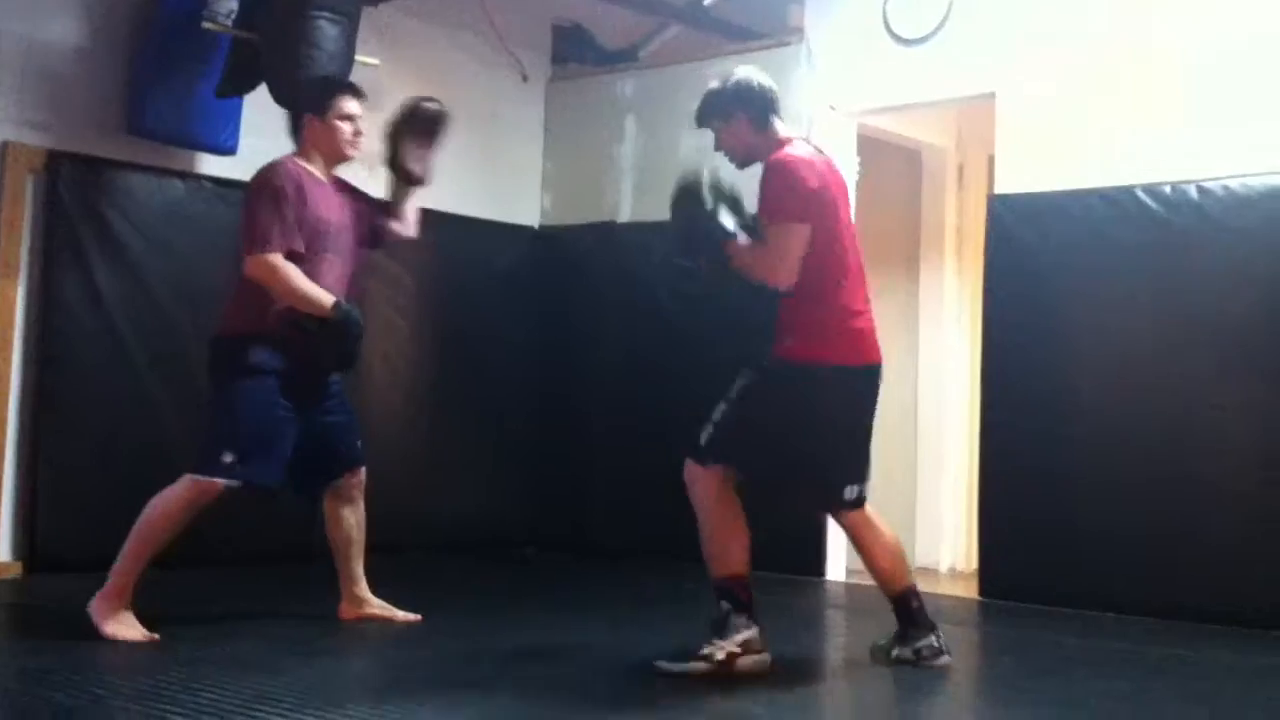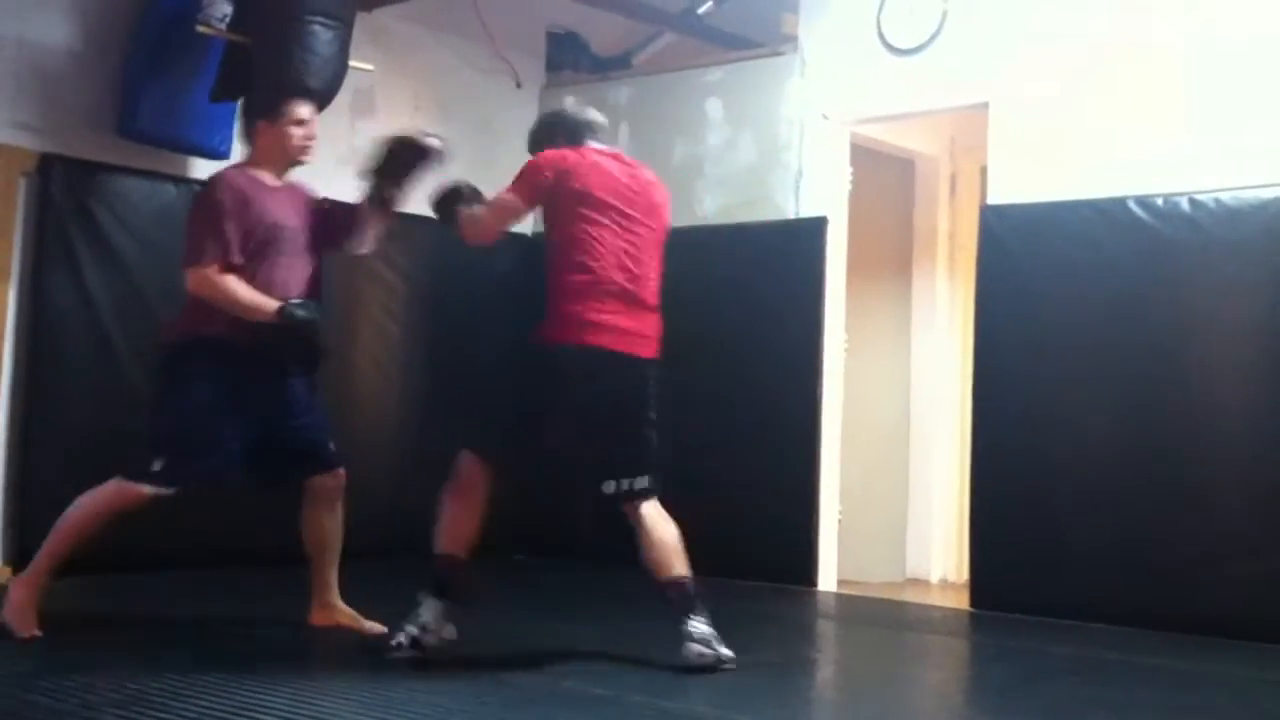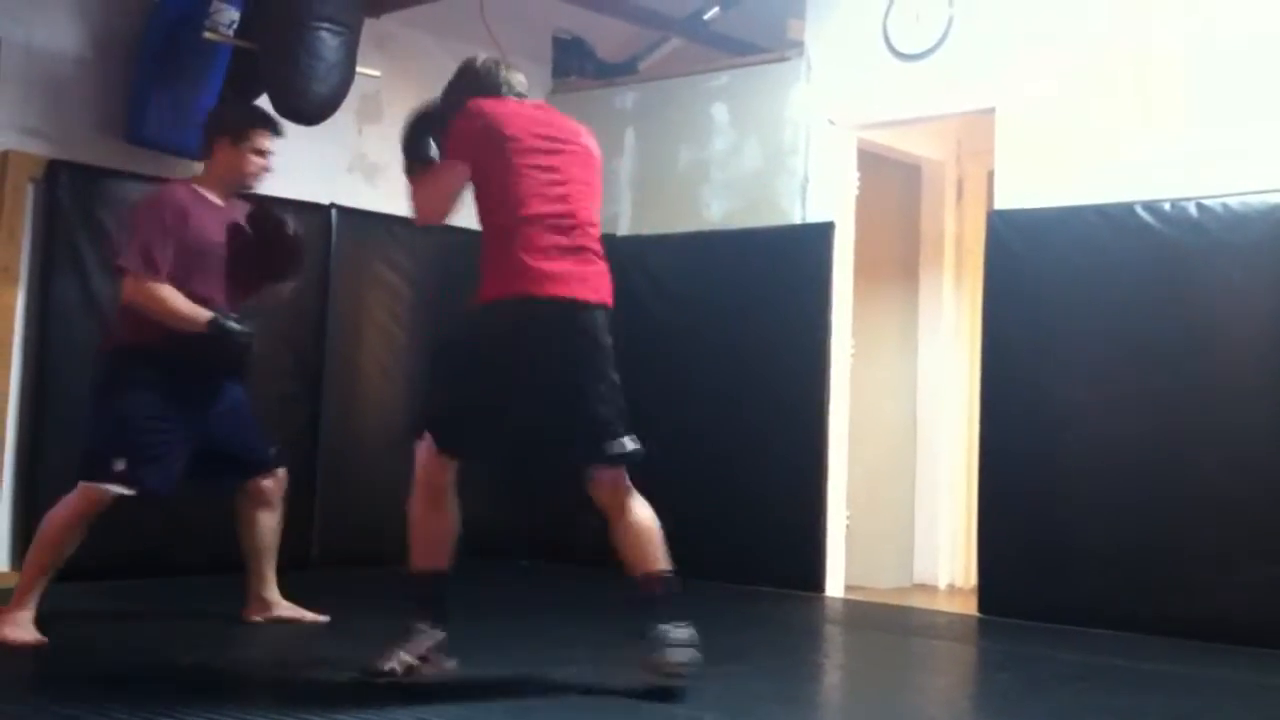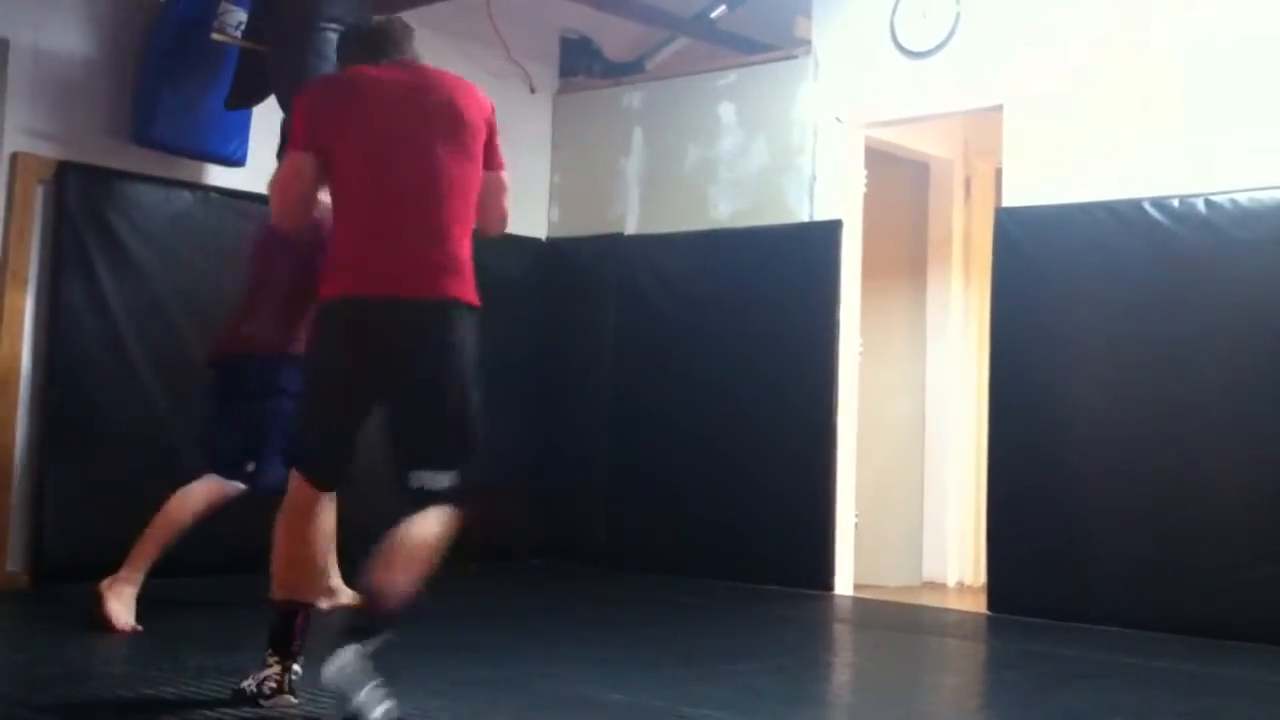
dt=0.7s
person 1, frame 1
left shoulder: (785, 167)
right shoulder: (813, 162)
left elbow: (779, 272)
left wrist: (728, 239)
right wrist: (744, 237)
left hip: (812, 360)
right hip: (854, 358)
left knee: (704, 472)
right knee: (847, 506)
left ankle: (739, 627)
right ankle: (920, 631)
person 1, frame 2
left shoulder: (555, 165)
right shoulder: (653, 188)
left elbow: (481, 232)
left wrist: (459, 209)
left hip: (572, 348)
right hip: (637, 355)
left knee: (473, 472)
right knee: (641, 502)
left ankle: (436, 609)
right ankle: (695, 624)
person 1, frame 3
left shoulder: (476, 116)
right shoulder: (579, 134)
left elbow: (429, 210)
left wrist: (421, 166)
left hip: (515, 307)
right hip: (586, 309)
left knee: (434, 459)
right knee: (610, 482)
left ankle: (429, 630)
right ankle: (668, 627)
person 1, frame 4
left shoulder: (325, 94)
right shoulder: (469, 98)
left elbow: (287, 211)
right elbow: (494, 219)
left hip: (353, 307)
right hip: (442, 308)
left knee: (309, 486)
right knee: (437, 502)
left ankle: (280, 664)
right ankle: (356, 647)
person 2, frame 1
left shoulder: (341, 195)
right shoulder: (282, 179)
left elbow: (401, 227)
right elbow: (263, 264)
left wrist: (410, 168)
right wrist: (332, 310)
left hip: (311, 361)
right hip: (261, 355)
left knee: (348, 474)
right knee: (212, 478)
left ankle: (356, 596)
right ankle: (112, 598)
person 2, frame 2
left shoulder: (301, 201)
right shoulder: (228, 189)
left elbow: (359, 239)
right elbow: (204, 279)
left wrist: (387, 185)
right wrist: (280, 314)
left hip: (274, 367)
right hip: (211, 363)
left knee: (328, 477)
right knee: (141, 486)
left ankle: (327, 604)
person 2, frame 3
left shoulder: (241, 214)
right shoulder: (169, 205)
left elbow: (253, 288)
right elbow: (138, 288)
right wrist: (213, 325)
left hip: (210, 373)
right hip: (148, 370)
left knee: (268, 478)
right knee: (101, 489)
left ankle: (265, 599)
person 2, frame 4
right shoulder: (319, 223)
left hip: (270, 367)
right hip: (261, 370)
right knee: (227, 479)
left ankle: (331, 587)
right ankle: (124, 583)
